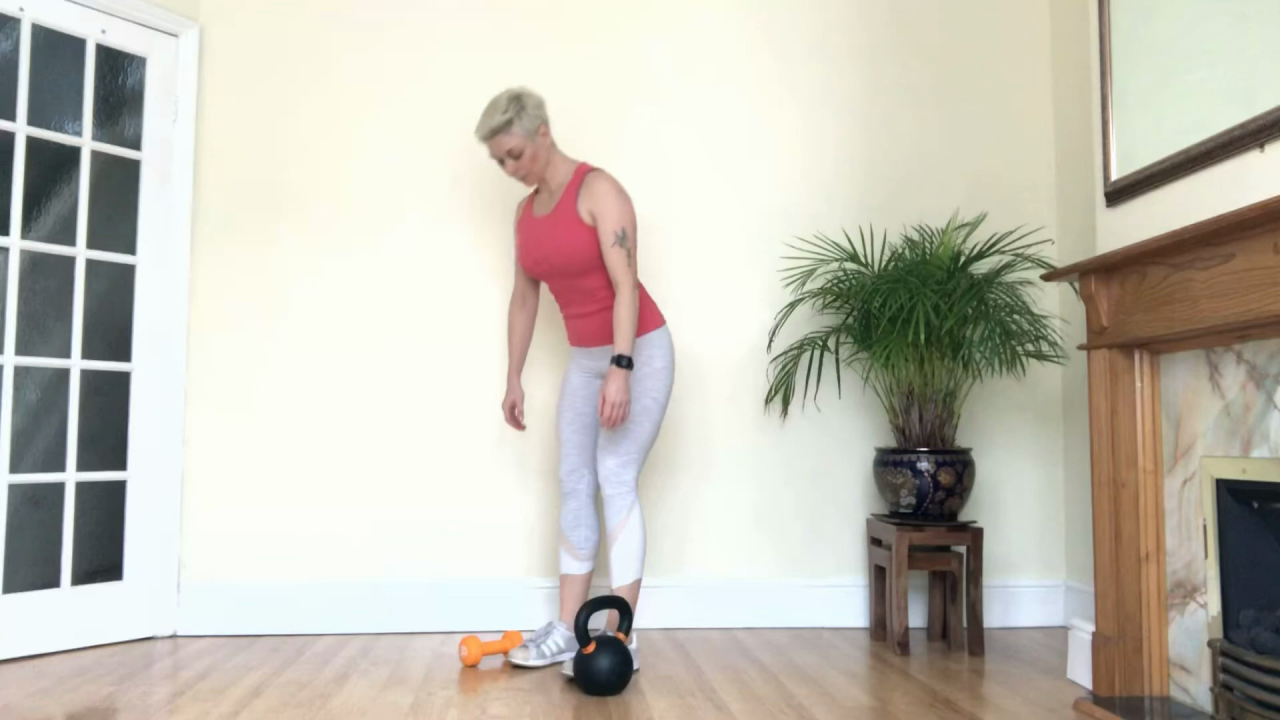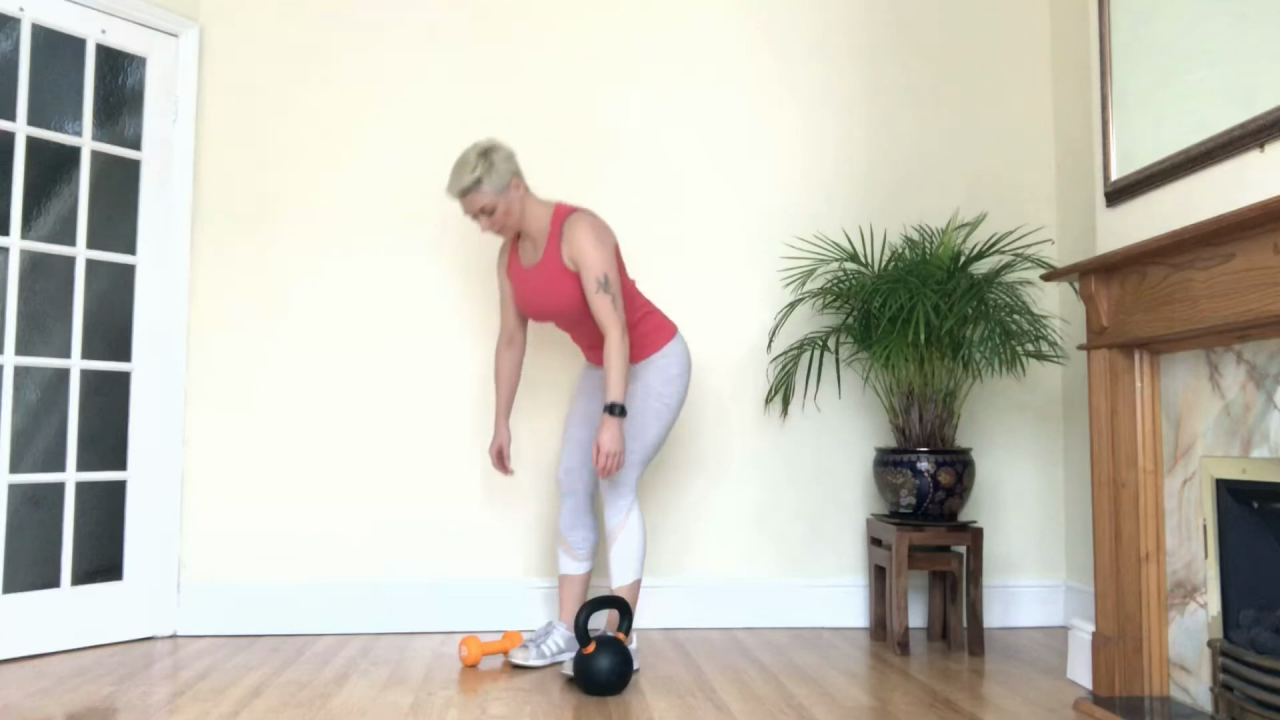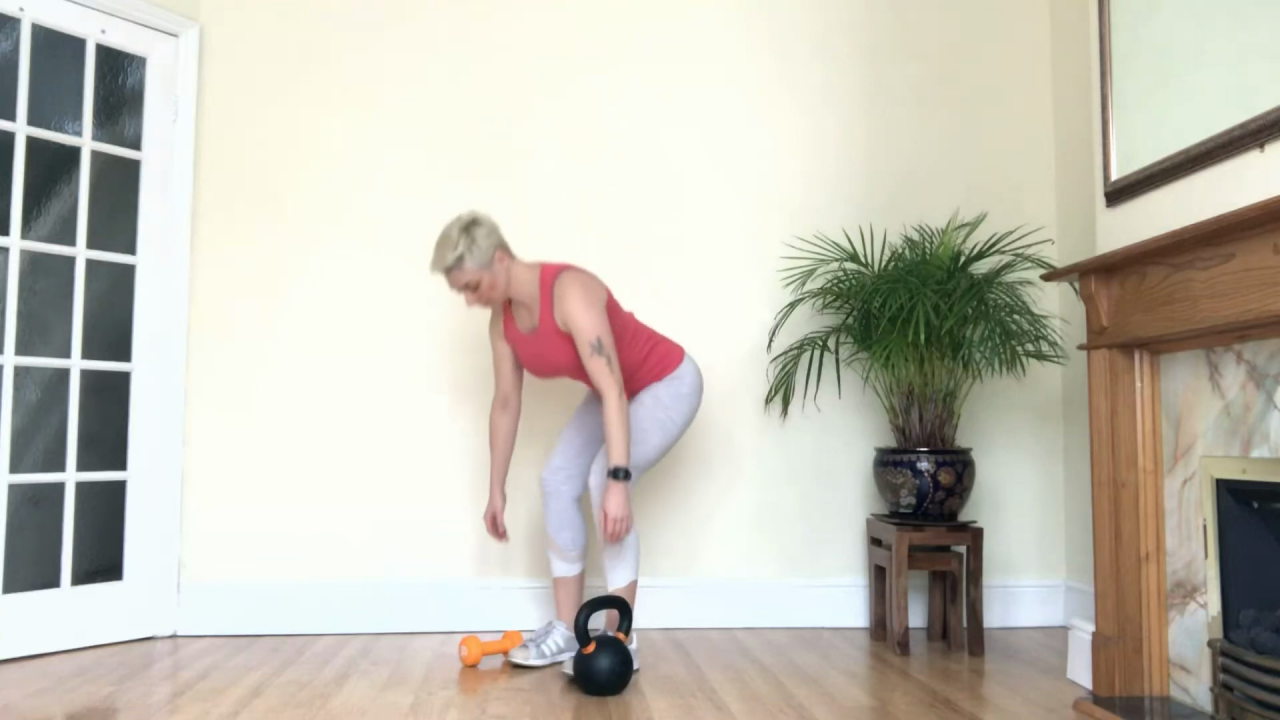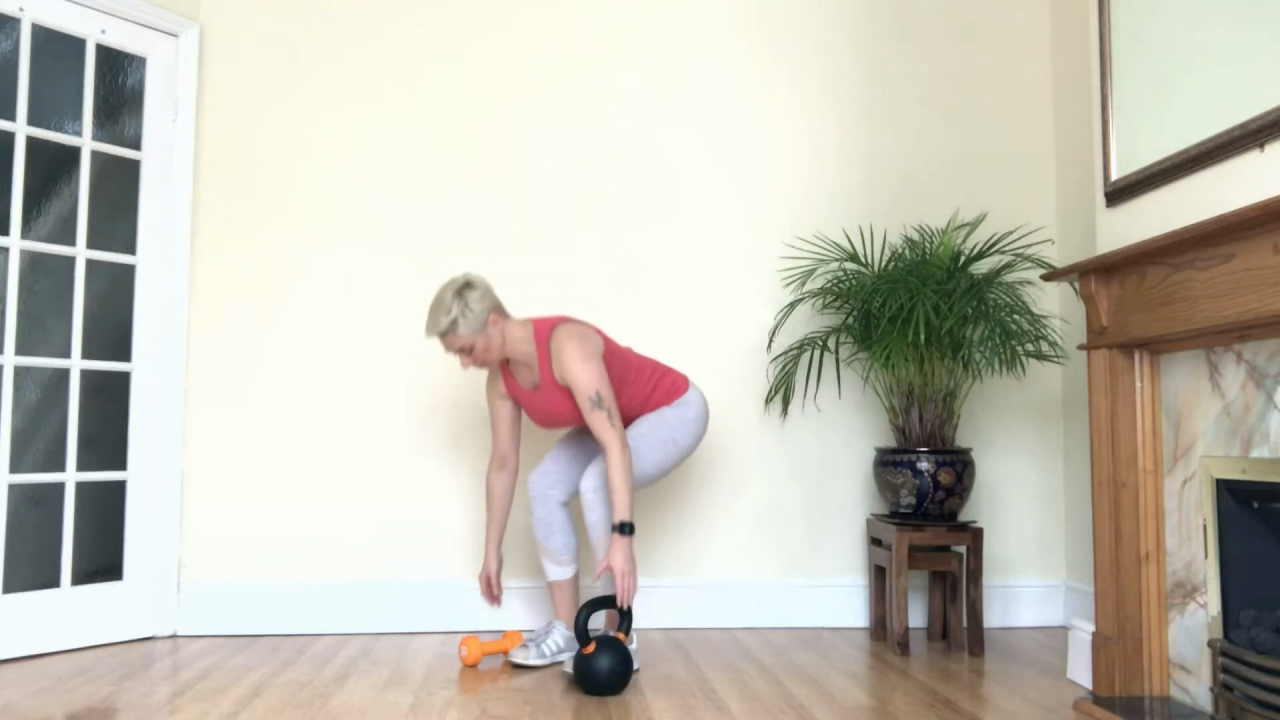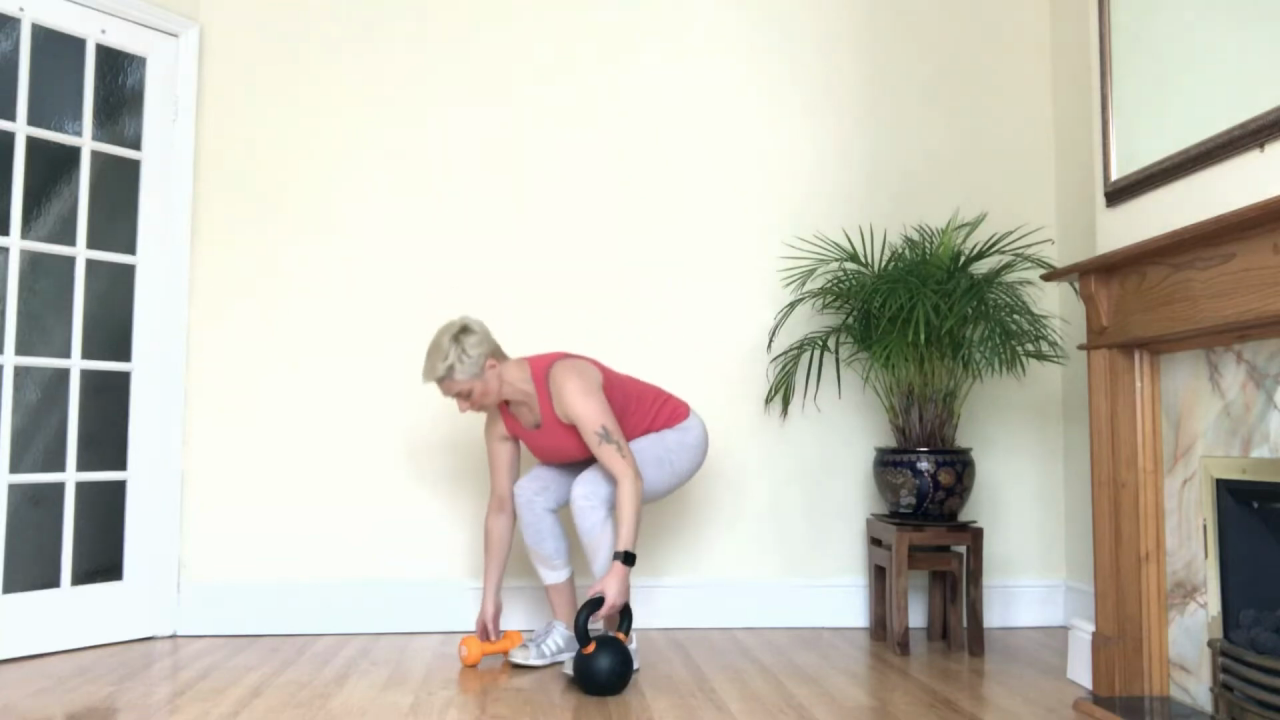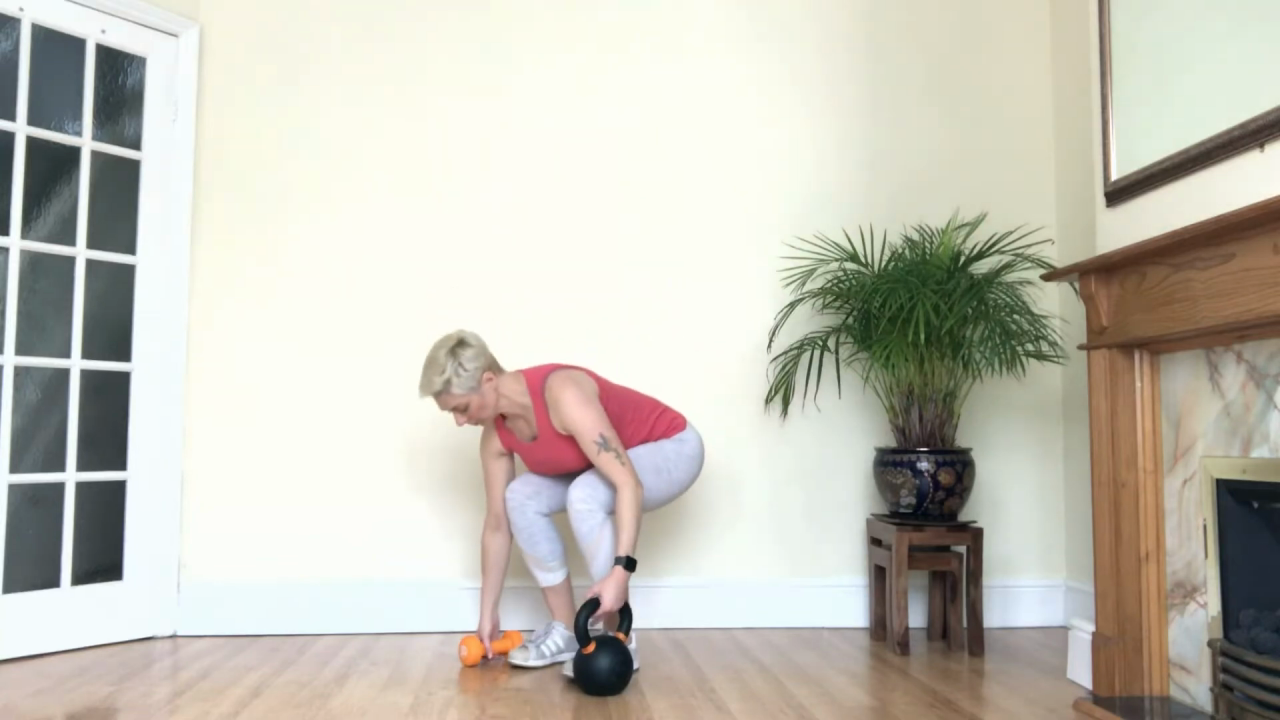
dt=0.3s
person 1, frame 1
left shoulder: (599, 189)
right shoulder: (527, 212)
left elbow: (625, 285)
right elbow: (523, 300)
left wrist: (621, 368)
right wrist: (514, 379)
left hip: (637, 351)
right hip: (583, 358)
left knee: (616, 482)
right knee: (573, 484)
left ankle: (620, 638)
right ankle: (568, 630)
person 1, frame 2
left shoulder: (579, 231)
right shoulder: (510, 256)
left elbow: (617, 329)
right elbow: (511, 340)
left wrist: (615, 417)
right wrist: (501, 422)
left hip: (656, 360)
right hip: (602, 366)
left knee: (615, 483)
right knee: (573, 482)
left ankle: (620, 639)
right ankle: (568, 630)
person 1, frame 3
left shoulder: (570, 291)
right shoulder: (503, 318)
left elbow: (615, 392)
right elbow: (506, 403)
left wrist: (618, 482)
right wrist: (496, 490)
left hip: (667, 384)
right hip: (614, 393)
left knee: (601, 486)
right knee: (557, 481)
left ankle: (620, 639)
right ankle: (567, 631)
person 1, frame 4
left shoulder: (566, 346)
right shoulder: (501, 377)
left elbow: (616, 446)
right elbow: (502, 463)
left wrist: (621, 536)
right wrist: (492, 552)
left hip: (675, 411)
right hip: (620, 418)
left knee: (596, 485)
right knee: (544, 486)
left ankle: (621, 639)
right ankle: (566, 630)
person 1, frame 5
left shoulder: (565, 383)
right shoulder: (501, 418)
left elbow: (628, 476)
right elbow: (502, 507)
left wrist: (621, 566)
right wrist: (490, 598)
left hip: (675, 437)
right hip: (616, 445)
left knee: (589, 492)
right knee: (530, 493)
right ankle: (566, 630)
person 1, frame 6
left shoulder: (562, 394)
right shoulder: (496, 435)
left elbow: (628, 483)
right elbow: (497, 523)
left wrist: (621, 570)
right wrist: (488, 614)
left hip: (671, 448)
right hip: (609, 459)
left knee: (585, 496)
right knee: (521, 497)
right ankle: (565, 631)
